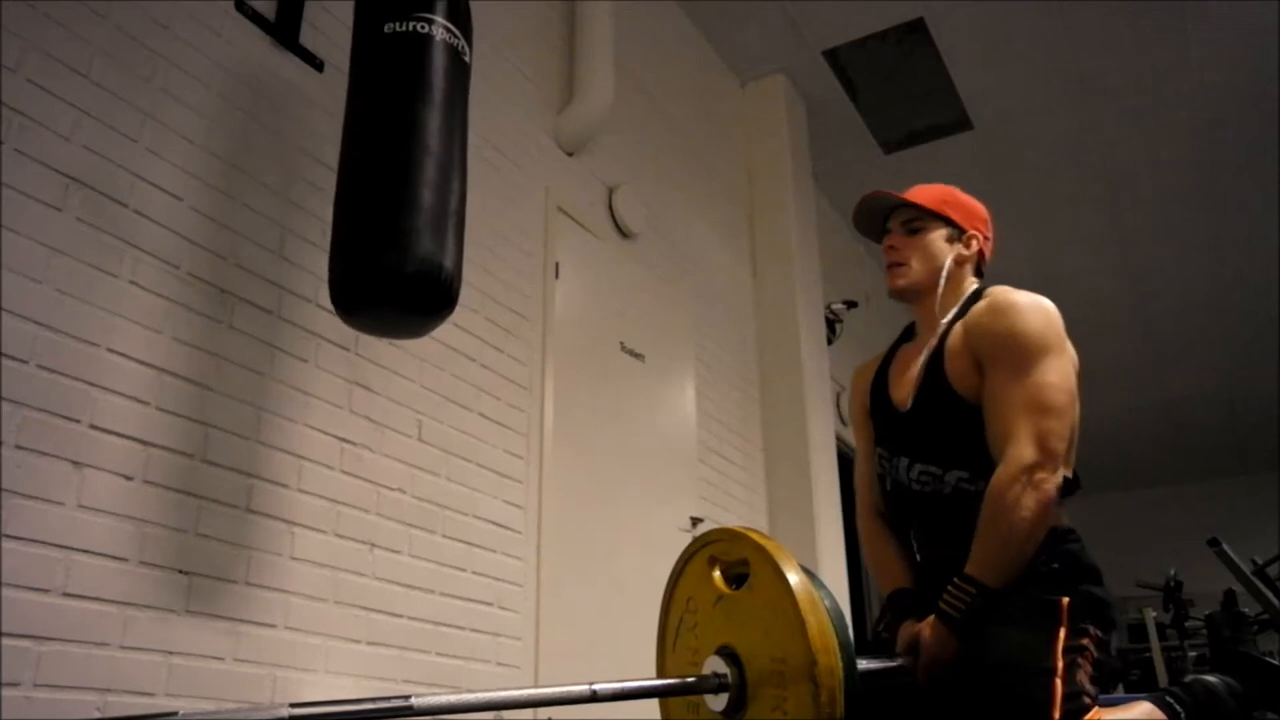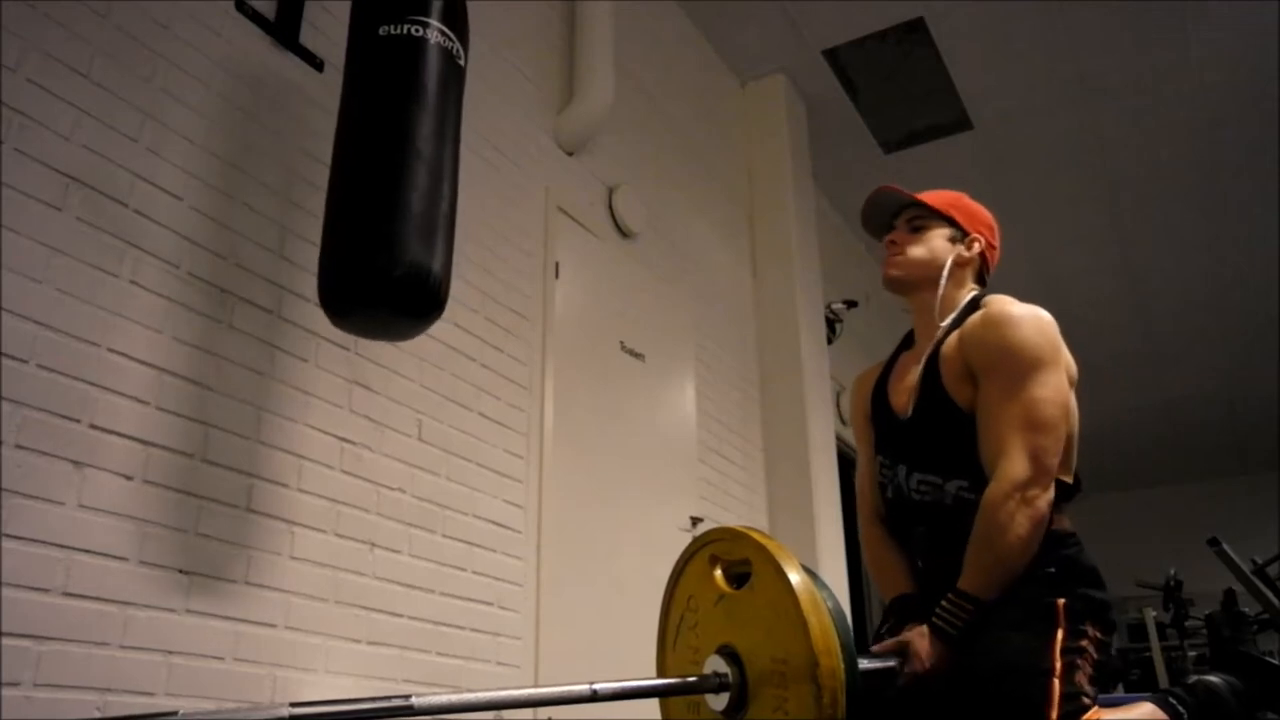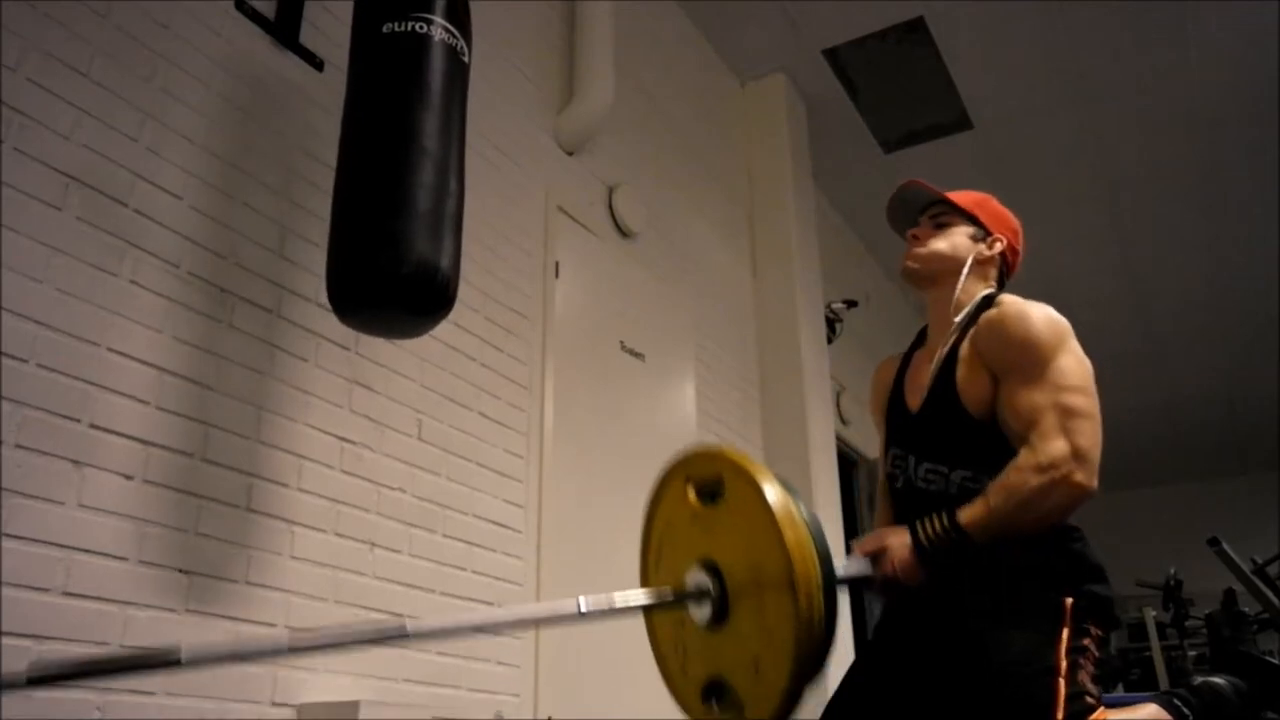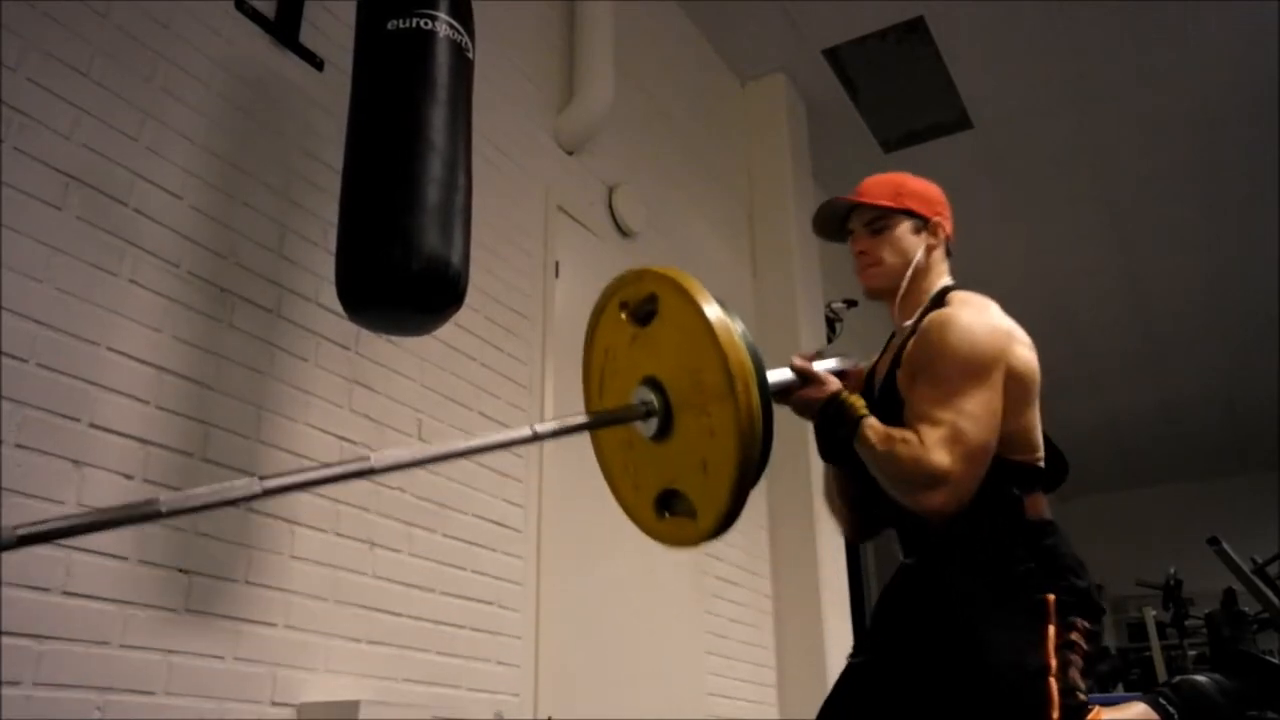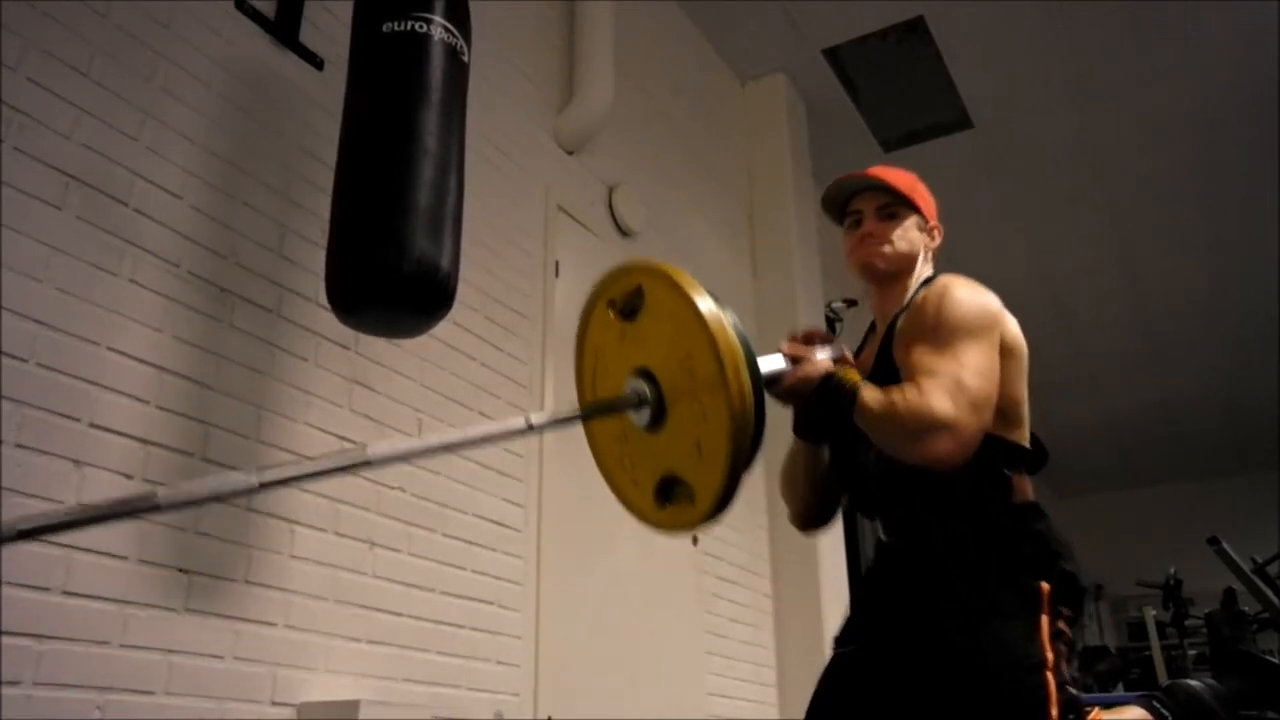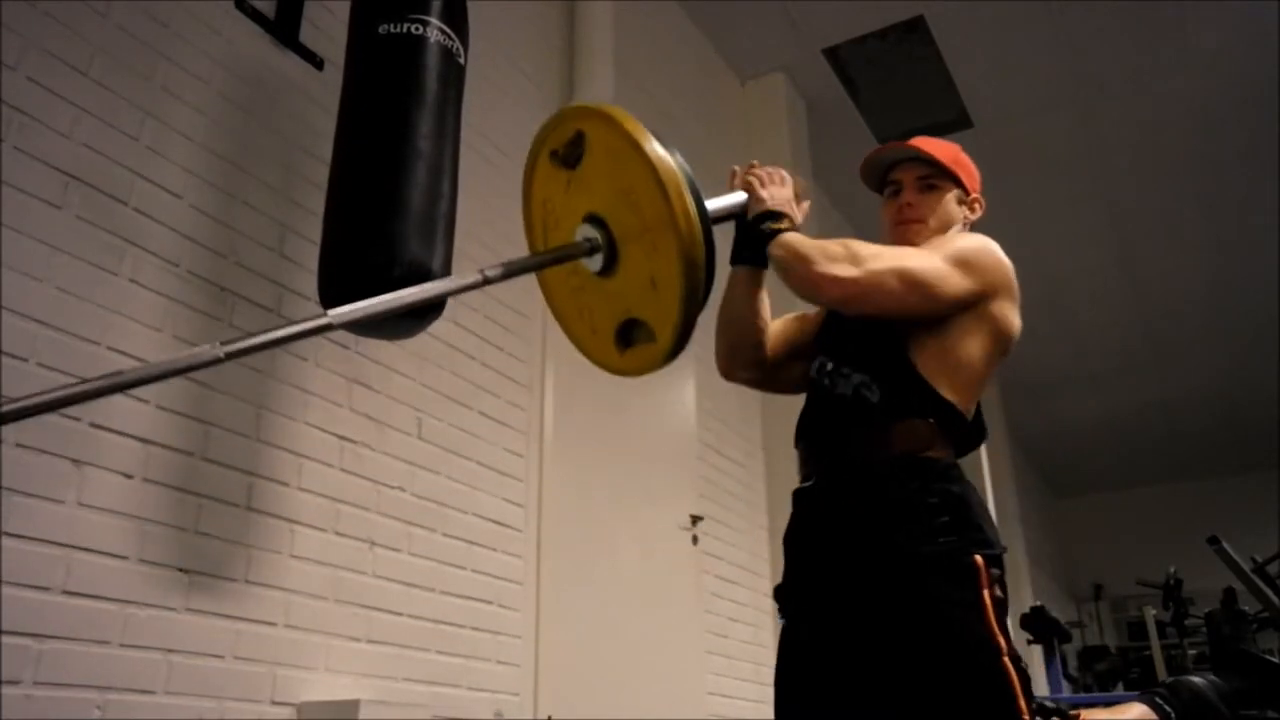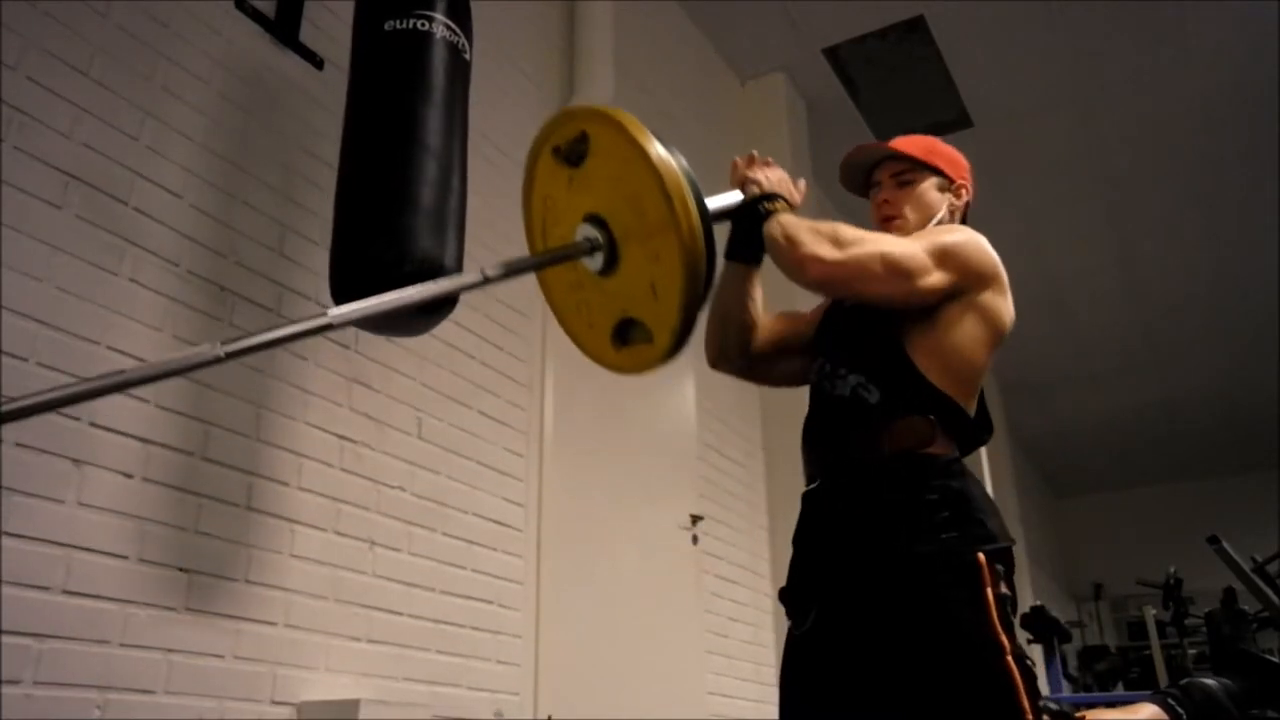
dt=0.5s
person 1, frame 1
left shoulder: (1011, 319)
right shoulder: (873, 379)
left elbow: (1034, 474)
right elbow: (873, 511)
left wrist: (958, 612)
right wrist: (906, 609)
left hip: (1031, 589)
right hip: (933, 596)
person 1, frame 2
left shoulder: (1007, 330)
right shoulder: (873, 387)
left elbow: (1024, 490)
right elbow: (875, 516)
left wrist: (950, 624)
right wrist: (908, 613)
left hip: (1033, 594)
right hip: (936, 602)
person 1, frame 3
left shoulder: (1020, 328)
right shoulder: (893, 376)
left elbow: (1066, 467)
left wrist: (931, 543)
right wrist: (893, 543)
left hip: (1035, 591)
right hip: (938, 598)
person 1, frame 4
left shoulder: (963, 327)
right shoulder: (892, 357)
left elbow: (936, 484)
right elbow: (859, 521)
left wrist: (844, 415)
right wrist: (834, 419)
left hip: (1015, 587)
right hip: (930, 592)
person 1, frame 5
left shoulder: (957, 304)
right shoulder: (862, 358)
left elbow: (940, 434)
right elbow: (809, 506)
left wrist: (836, 388)
right wrist: (811, 408)
left hip: (998, 574)
right hip: (906, 581)
person 1, frame 6
left shoulder: (974, 261)
right shoulder: (846, 309)
left elbow: (842, 274)
right elbow: (744, 362)
left wrist: (774, 223)
right wrist: (751, 247)
left hip: (922, 528)
right hip: (825, 537)
person 1, frame 7
left shoulder: (962, 256)
right shoulder: (844, 313)
left elbow: (826, 256)
right elbow: (732, 349)
left wrist: (772, 205)
right wrist: (745, 235)
left hip: (931, 530)
right hip: (832, 542)
